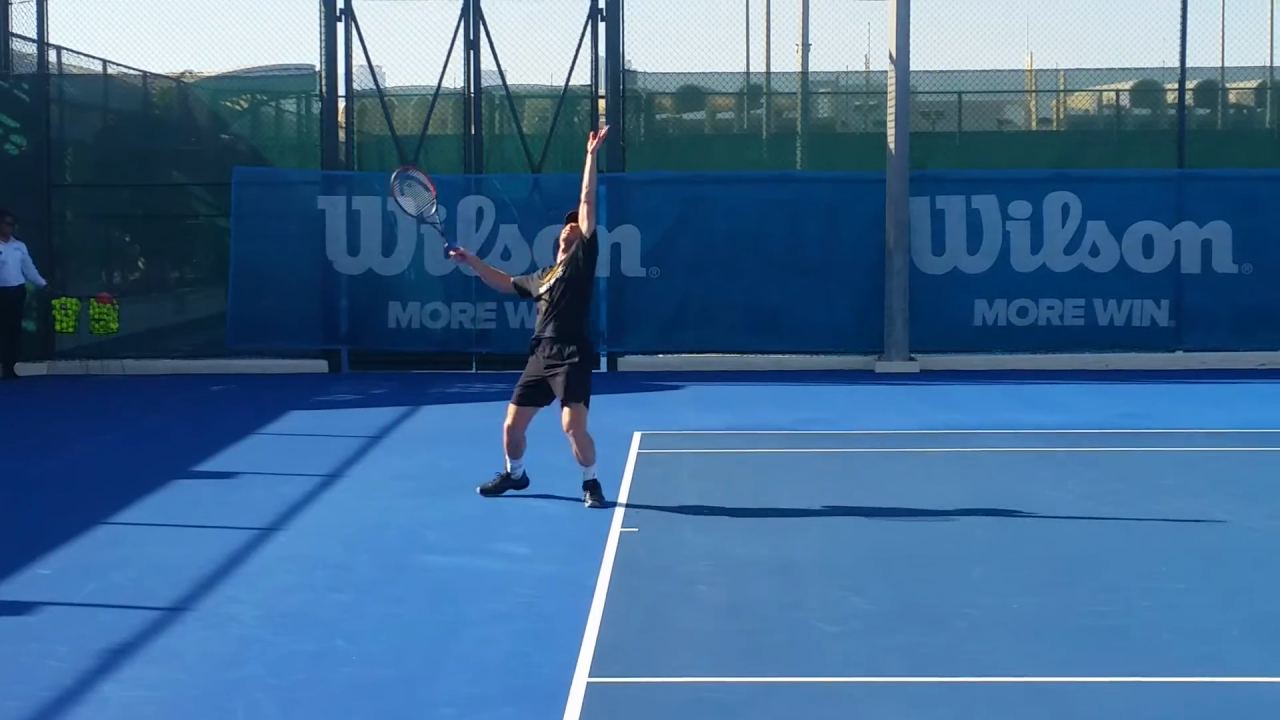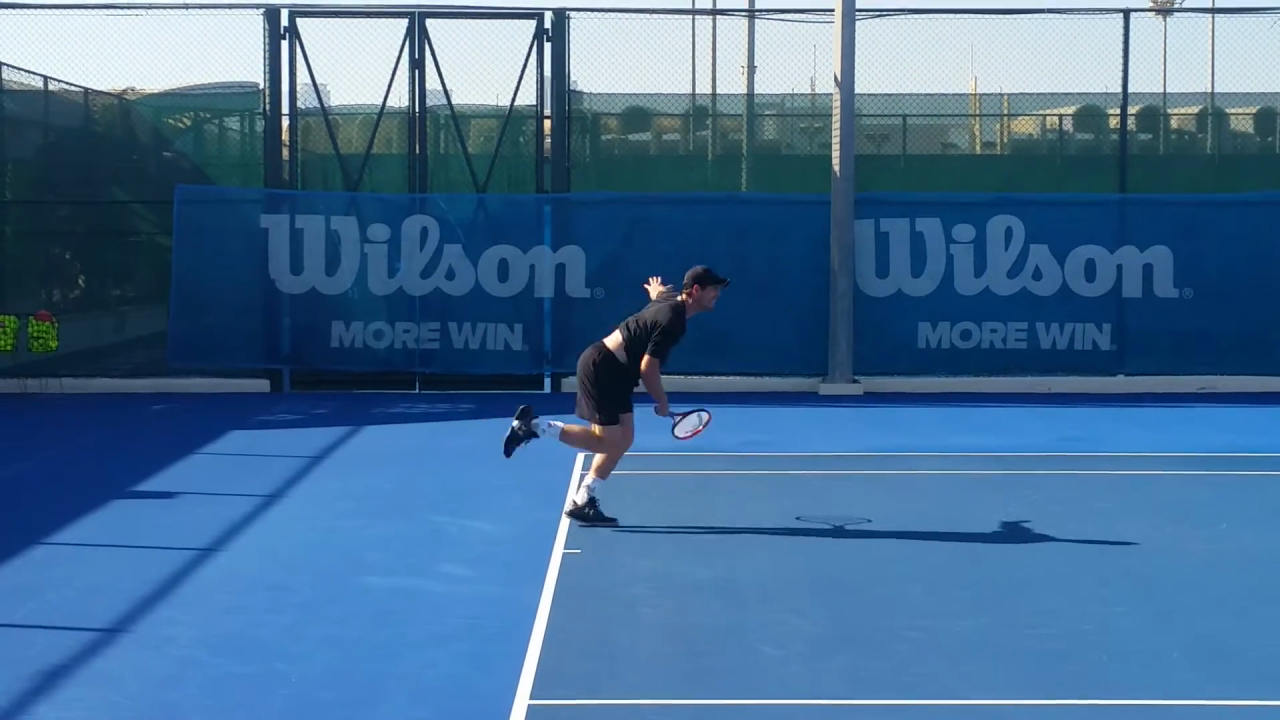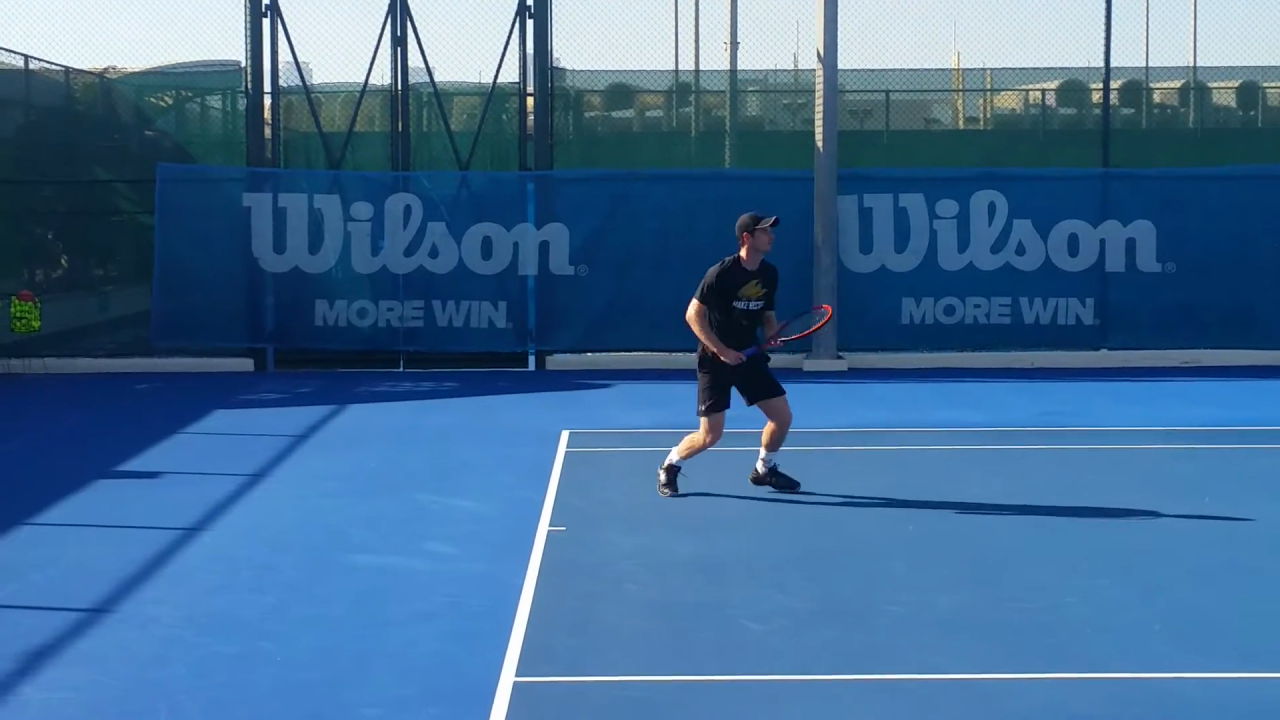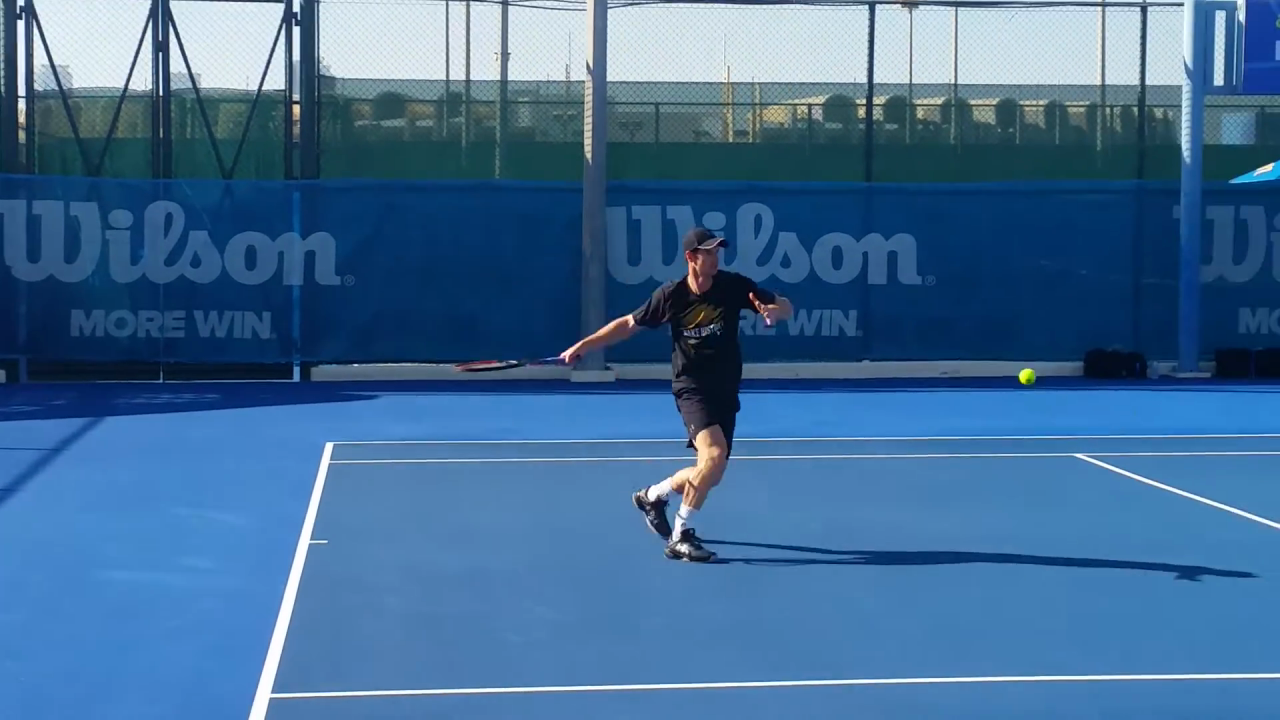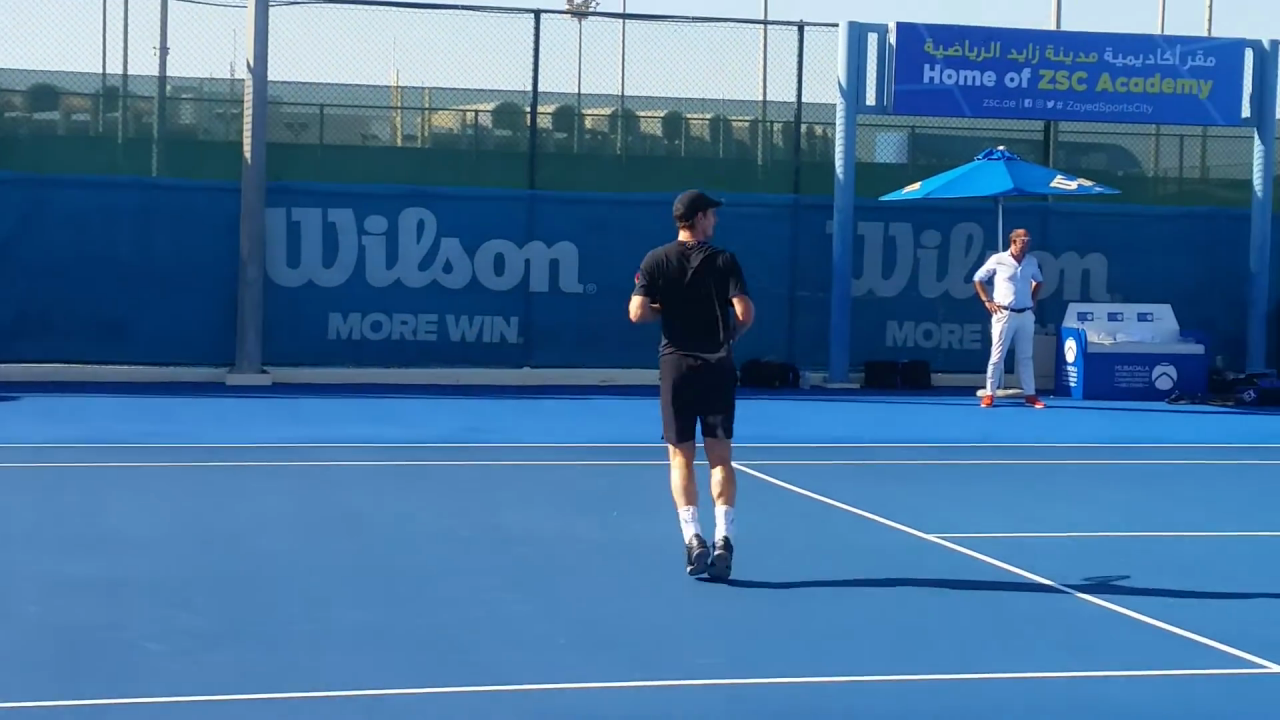
dt=1s
person 1, frame 1
left shoulder: (584, 258)
right shoulder: (540, 275)
left elbow: (587, 203)
right elbow: (502, 281)
left wrist: (592, 154)
right wrist: (469, 259)
left hip: (573, 357)
right hip: (539, 358)
left knee: (574, 427)
right knee: (512, 426)
left ankle: (590, 481)
right ankle: (514, 474)
person 1, frame 2
left shoulder: (673, 304)
right shoulder: (674, 324)
left elbow: (659, 294)
right elbow: (648, 369)
left wrist: (658, 289)
right wrist: (661, 401)
left hip: (602, 365)
right hip: (603, 367)
left knee: (621, 440)
right knee: (613, 441)
left ankle: (582, 501)
right ankle: (533, 424)
person 1, frame 3
left shoulder: (770, 273)
right shoulder: (722, 272)
right elbow: (693, 315)
left wrist: (772, 332)
right wrist: (722, 351)
left hip: (748, 357)
right hip: (715, 360)
left knee: (782, 416)
right knee: (711, 433)
left ankle: (766, 470)
right ankle: (669, 468)
person 1, frame 4
left shoulder: (732, 284)
right shoulder: (668, 297)
left elbow: (784, 306)
right elbow: (628, 324)
left wrist: (775, 310)
right wrist: (582, 346)
left hip: (722, 393)
right hip: (692, 389)
left knee: (709, 471)
right knee: (713, 457)
left ankle: (652, 496)
right ankle: (680, 536)
person 1, frame 5
left shoulder: (656, 260)
right shoulder: (724, 260)
left elbow: (636, 313)
right elbow: (745, 312)
left hip: (676, 366)
right hip: (717, 368)
left knee: (681, 457)
right knee: (720, 457)
left ankle: (695, 542)
right ankle: (724, 541)
